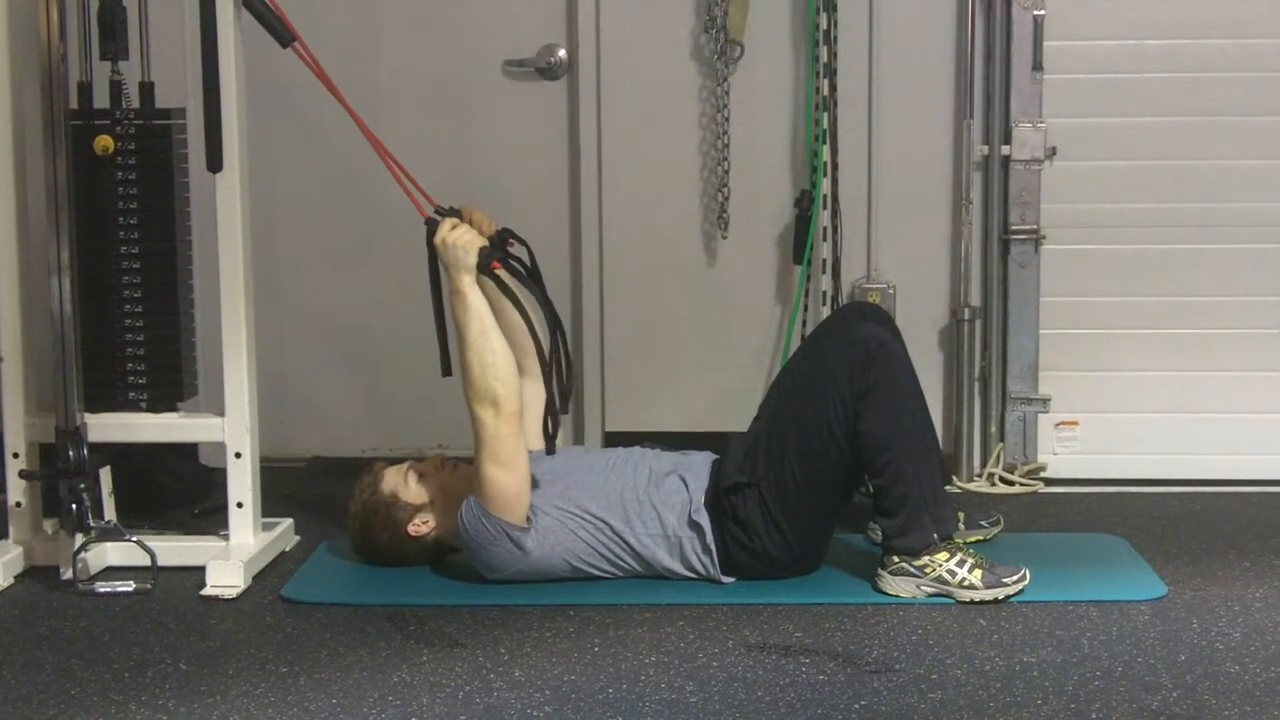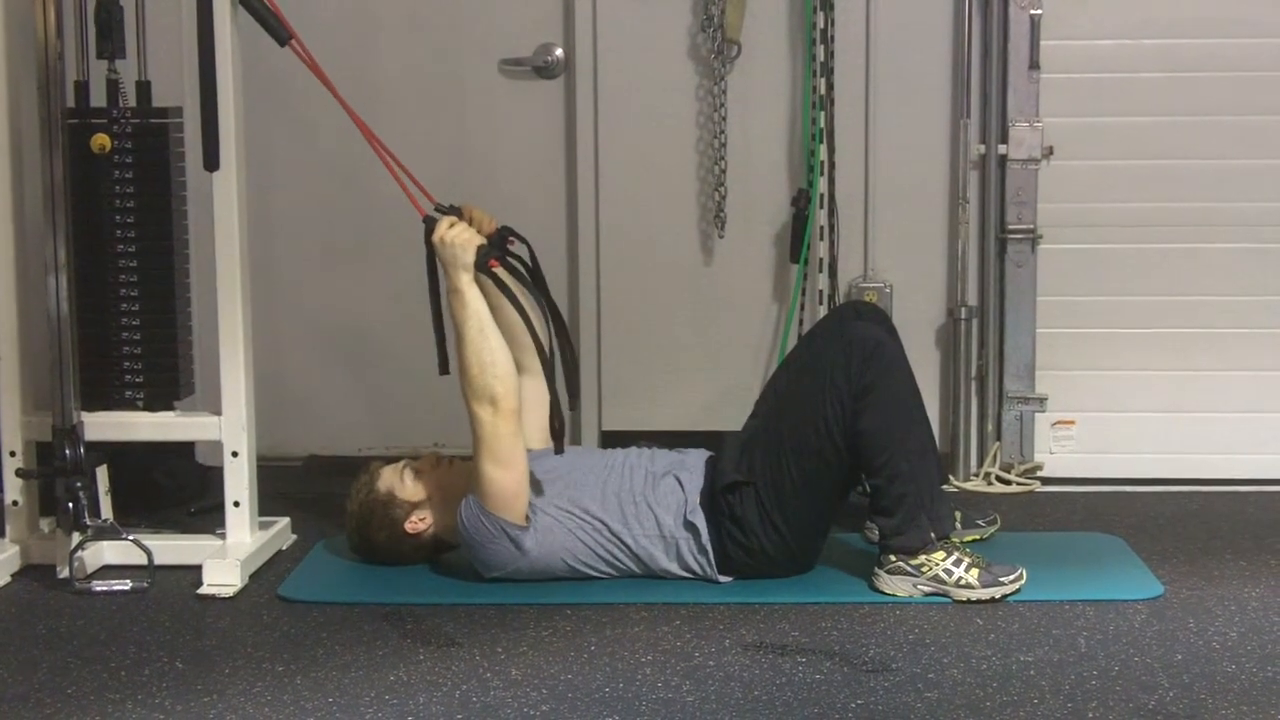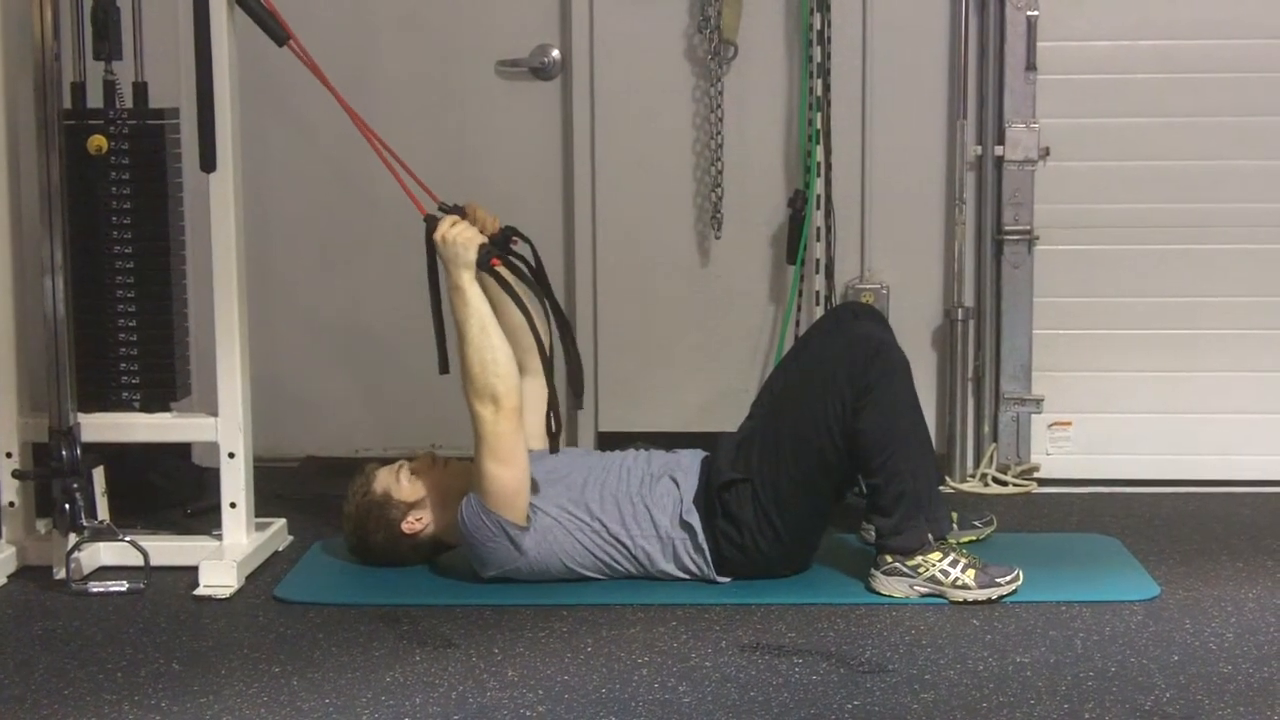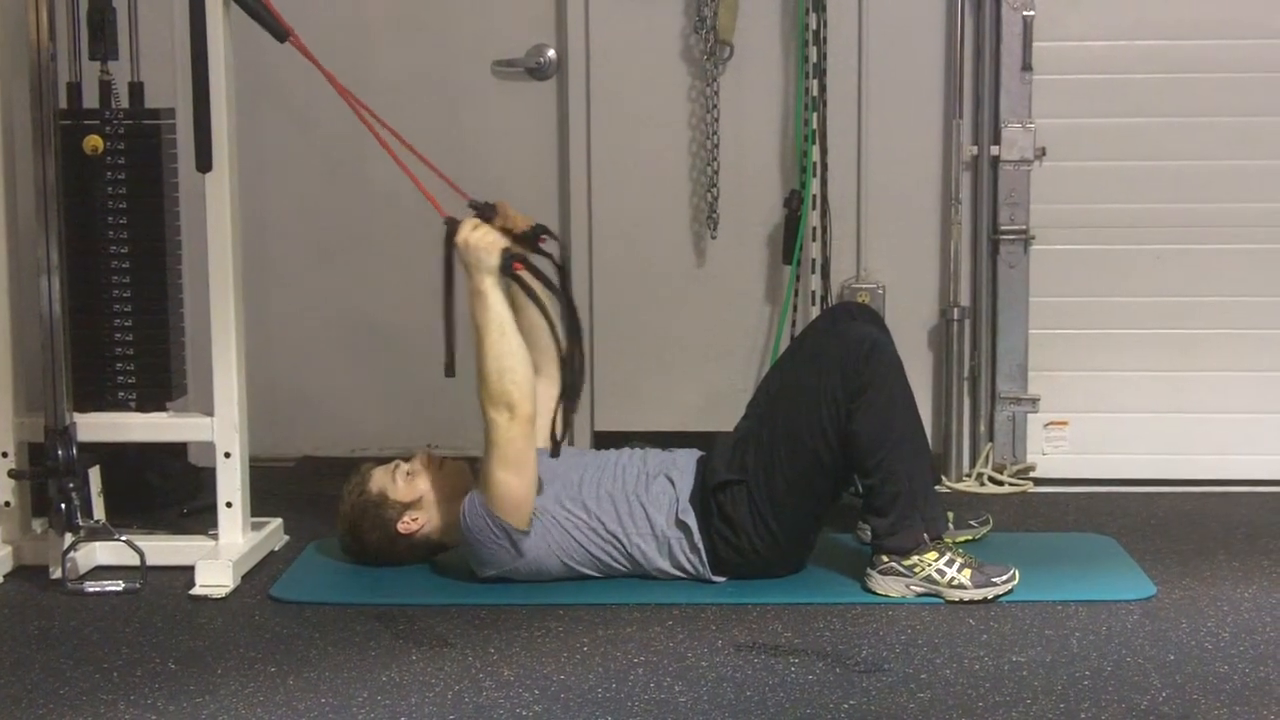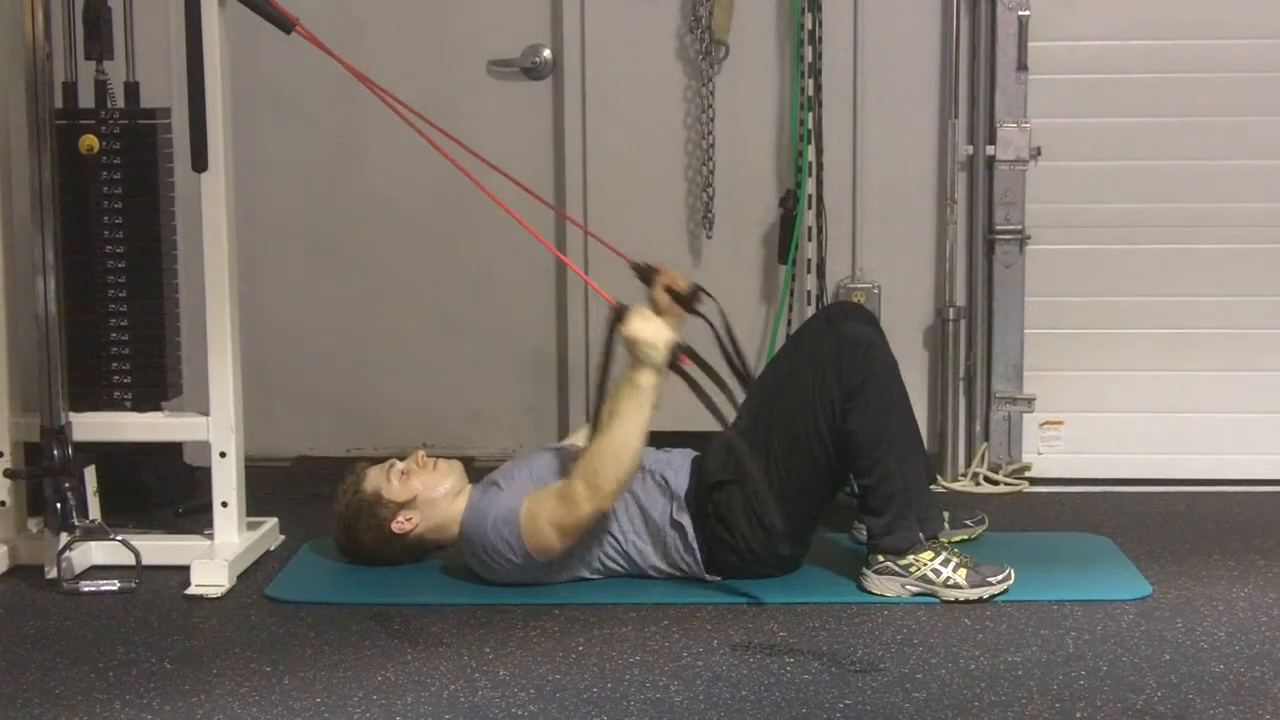
dt=0.5s
person 1, frame 1
left shoulder: (509, 489)
right shoulder: (493, 537)
left elbow: (528, 377)
right elbow: (497, 409)
left wrist: (488, 267)
right wrist: (461, 281)
left hip: (726, 488)
right hip: (750, 530)
left knee: (860, 326)
right knee: (865, 351)
left ankle: (918, 513)
right ankle: (919, 551)
person 1, frame 2
left shoulder: (511, 484)
right shoulder: (492, 537)
left elbow: (529, 373)
right elbow: (494, 407)
left wrist: (489, 265)
right wrist: (459, 280)
left hip: (722, 488)
right hip: (746, 530)
left knee: (858, 327)
right knee: (864, 355)
left ankle: (917, 510)
right ankle: (917, 551)
person 1, frame 3
left shoulder: (509, 488)
right shoulder: (491, 534)
left elbow: (529, 374)
right elbow: (497, 406)
left wrist: (490, 265)
right wrist: (461, 277)
left hip: (717, 485)
right hip: (742, 528)
left knee: (856, 326)
right knee: (864, 354)
left ankle: (911, 513)
right ankle: (913, 552)
person 1, frame 4
left shoulder: (497, 493)
right shoulder: (489, 536)
left elbow: (544, 379)
right elbow: (509, 414)
left wrist: (513, 260)
right wrist: (484, 278)
left hip: (715, 490)
right hip: (738, 527)
left knee: (850, 327)
right knee: (857, 352)
left ankle: (911, 512)
right ankle: (909, 553)
person 1, frame 5
left shoulder: (497, 495)
right shoulder: (490, 533)
left elbow: (596, 438)
right elbow: (591, 496)
left wrist: (661, 325)
right wrist: (645, 367)
left hip: (709, 485)
right hip: (735, 528)
left knee: (844, 328)
right knee: (851, 354)
left ankle: (907, 517)
right ankle: (904, 553)
